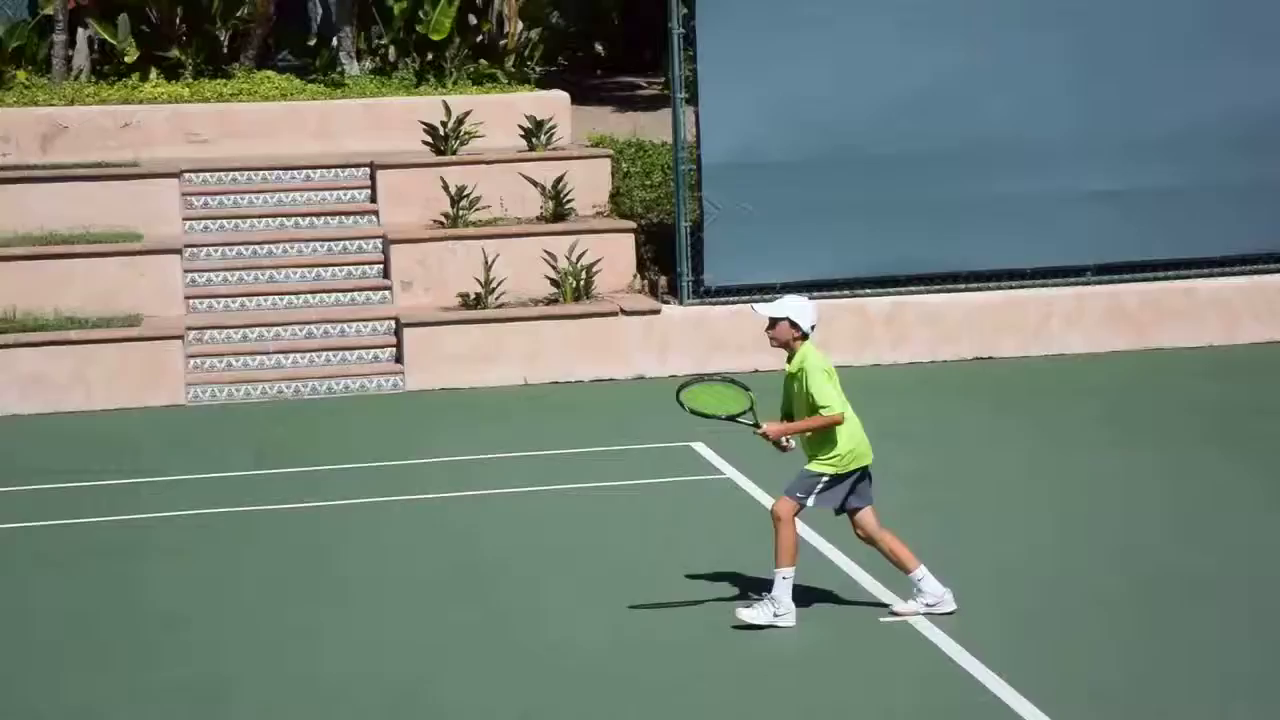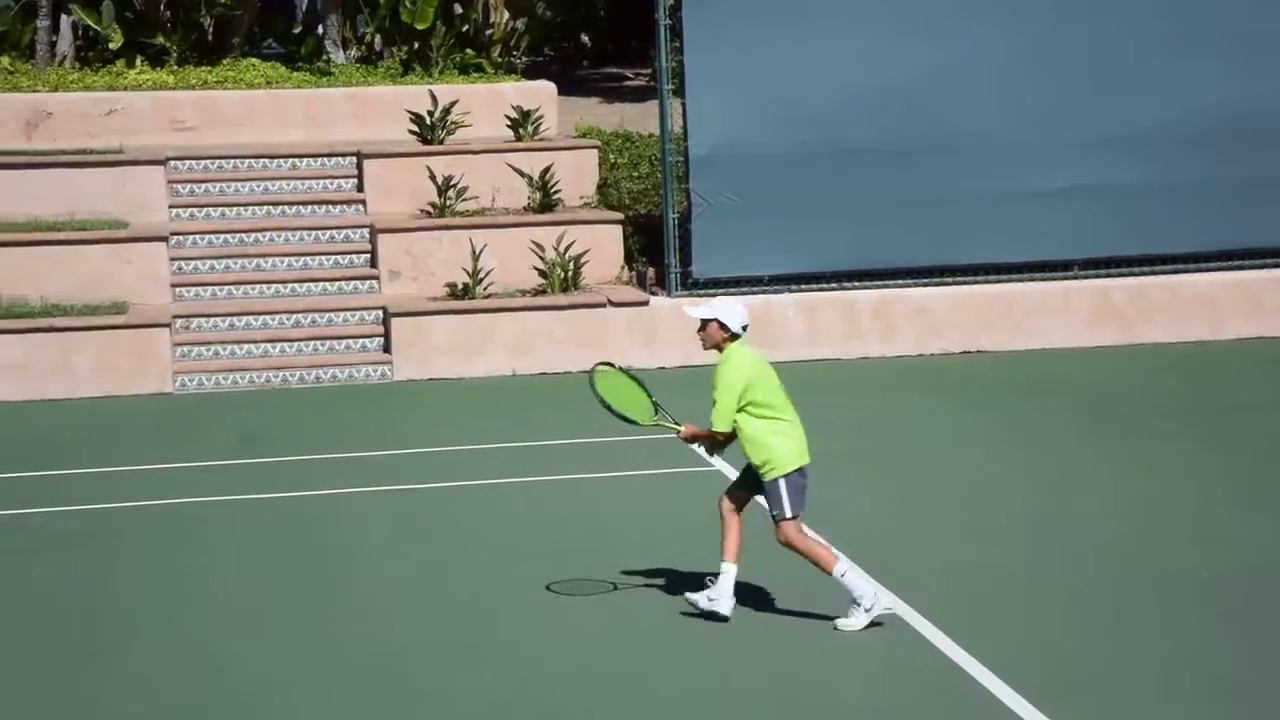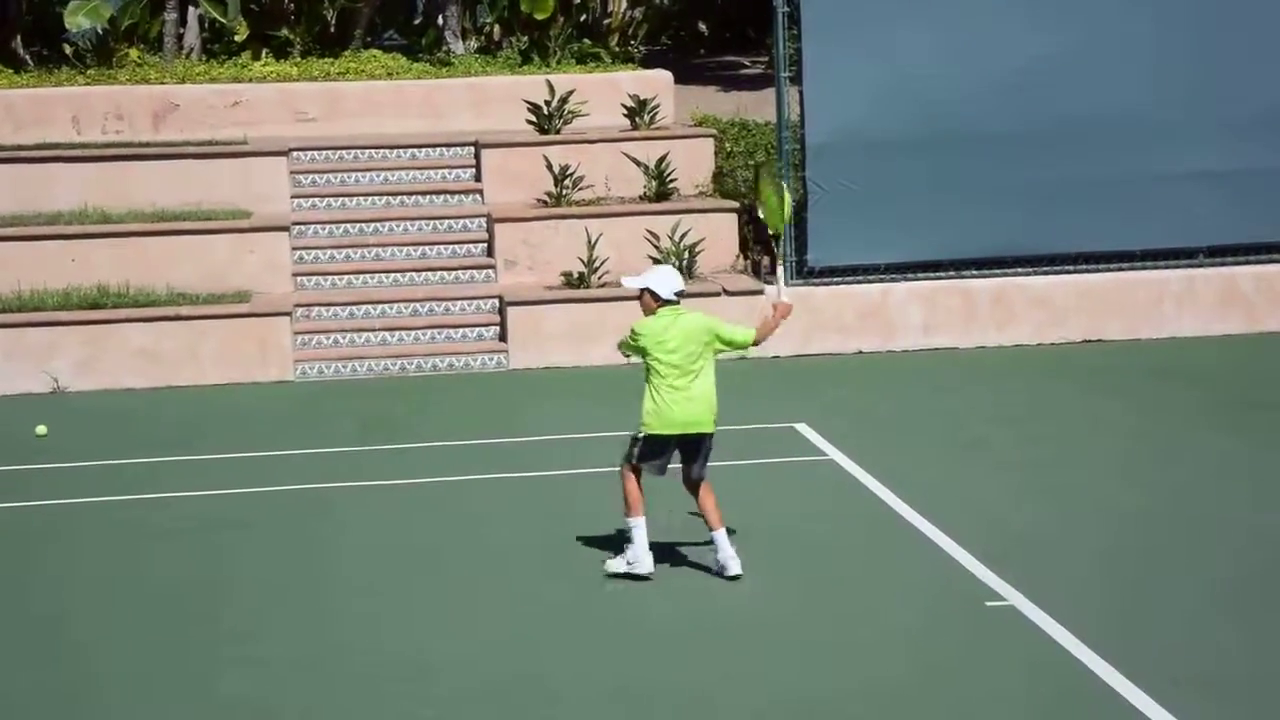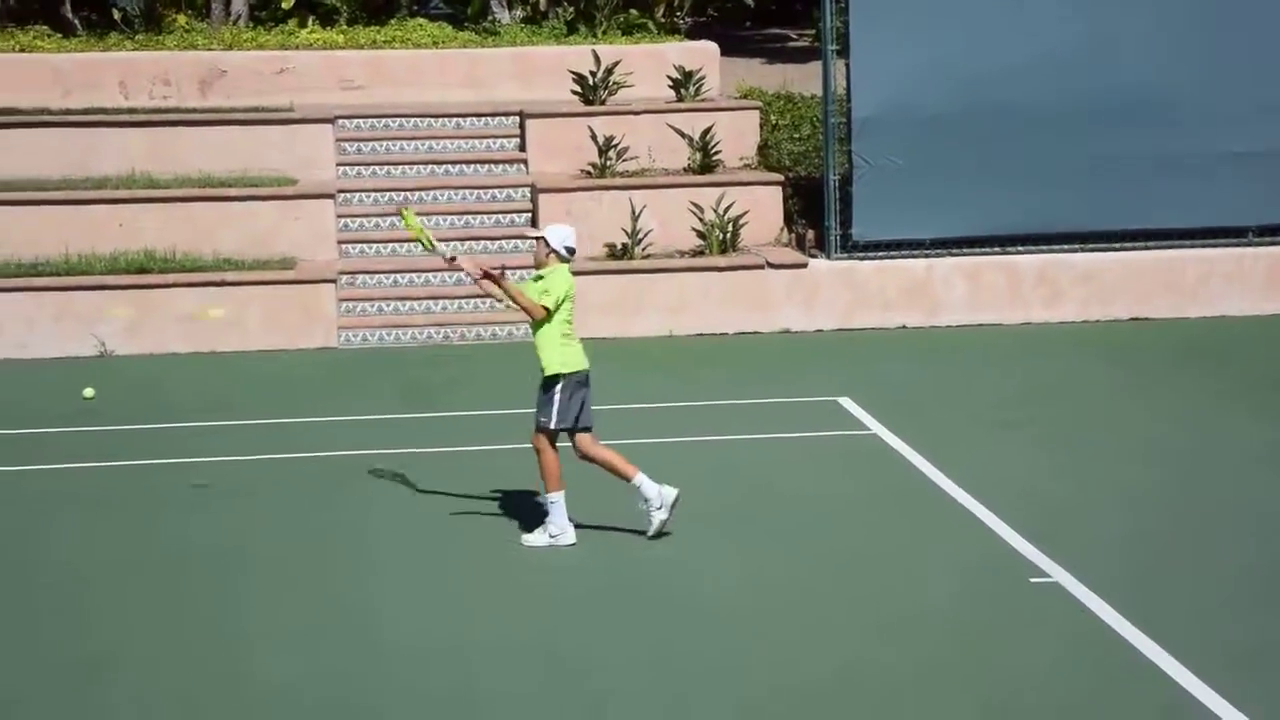
dt=0.7s
person 1, frame 1
left shoulder: (812, 364)
right shoulder: (796, 365)
left elbow: (834, 416)
right elbow: (791, 416)
left wrist: (784, 431)
right wrist: (780, 431)
left hip: (837, 456)
right hip: (851, 454)
left knee: (783, 512)
right knee: (867, 528)
left ankle: (779, 604)
right ankle: (932, 593)
person 1, frame 2
left shoulder: (730, 369)
right shoulder: (745, 357)
left elbow: (721, 431)
left wrist: (694, 434)
right wrist: (719, 440)
left hip: (781, 456)
right hip: (775, 450)
left knee: (789, 533)
right knee: (728, 504)
left ankle: (866, 597)
right ankle: (722, 595)
person 1, frame 3
left shoulder: (643, 329)
right shoulder: (703, 324)
left elbow: (623, 348)
right elbow: (753, 337)
right wrist: (779, 315)
left hip: (661, 421)
right hip: (699, 419)
left knee: (631, 471)
right knee: (696, 481)
left ankle: (638, 553)
right ankle: (727, 556)
person 1, frame 4
left shoulder: (559, 277)
right shoulder: (547, 279)
left elbow: (535, 311)
right elbow: (509, 298)
left wrist: (503, 283)
right wrist: (479, 275)
left hip: (563, 371)
right hip: (565, 370)
left knee: (543, 441)
right knee: (585, 445)
left ankle: (558, 526)
right ankle: (654, 495)
